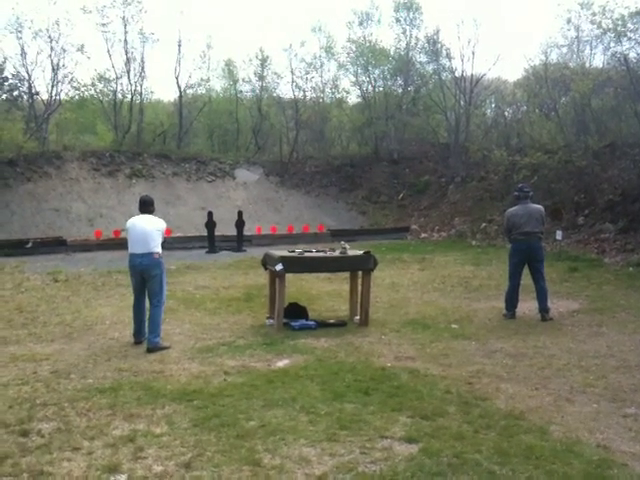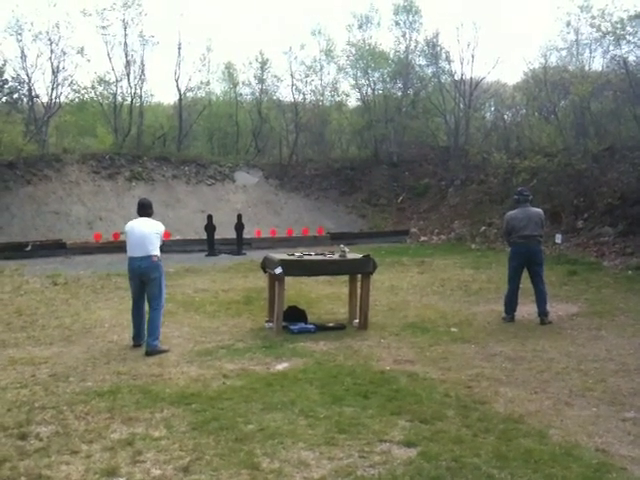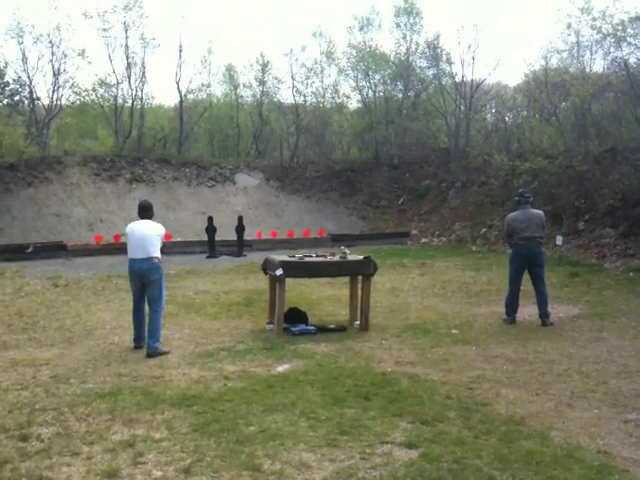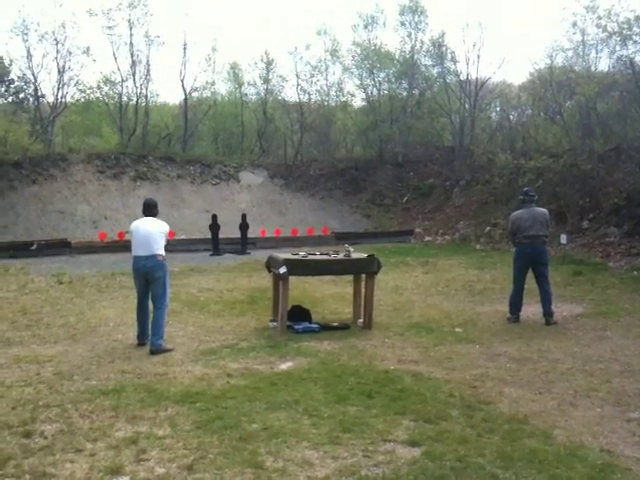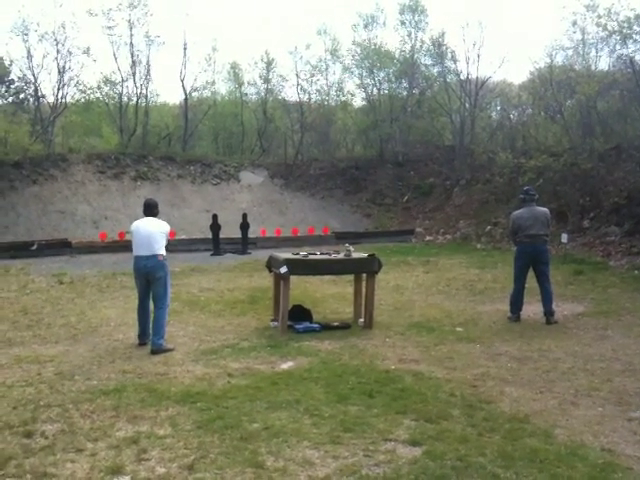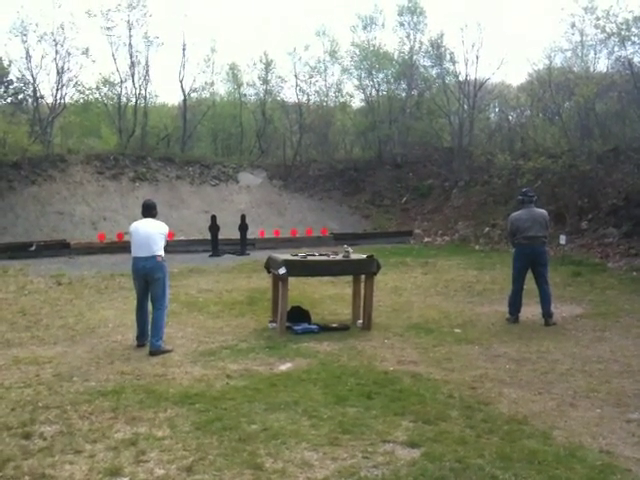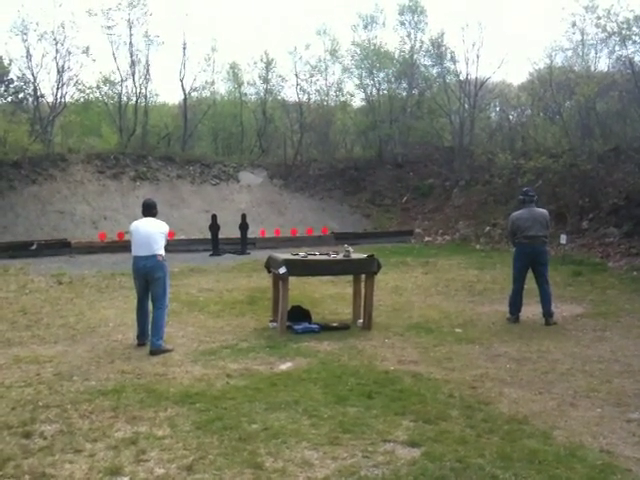
dt=0.3s
person 1, frame 1
left shoulder: (130, 223)
right shoulder: (160, 223)
left elbow: (131, 241)
left hip: (134, 261)
right hip: (153, 261)
left knee: (138, 299)
right knee: (156, 302)
left ankle: (139, 336)
right ankle: (153, 341)
person 1, frame 2
left shoulder: (129, 226)
right shoulder: (158, 226)
left elbow: (130, 244)
left hip: (133, 264)
right hip: (152, 264)
left knee: (137, 303)
right knee: (156, 305)
left ankle: (138, 338)
right ankle: (152, 345)
person 1, frame 3
left shoulder: (129, 228)
right shoulder: (159, 228)
left elbow: (130, 246)
left hip: (133, 266)
right hip: (152, 265)
left knee: (138, 304)
right knee: (156, 307)
left ankle: (139, 340)
right ankle: (153, 347)
person 1, frame 4
left shoulder: (134, 226)
right shoulder: (163, 226)
left elbow: (134, 244)
left hip: (138, 263)
right hip: (156, 263)
left knee: (142, 301)
right knee: (160, 304)
left ankle: (142, 337)
right ankle: (156, 344)
person 1, frame 5
left shoulder: (134, 226)
right shoulder: (164, 226)
left elbow: (135, 244)
left hip: (139, 263)
right hip: (157, 263)
left knee: (143, 301)
right knee: (161, 304)
left ankle: (143, 337)
right ankle: (157, 343)
person 1, frame 6
left shoulder: (133, 227)
right shoulder: (162, 227)
left elbow: (134, 245)
left hip: (137, 264)
right hip: (156, 264)
left knee: (141, 302)
right knee: (159, 305)
left ankle: (142, 338)
right ankle: (156, 345)
person 1, frame 7
left shoulder: (133, 226)
right shoulder: (163, 226)
left elbow: (134, 244)
left hip: (138, 263)
right hip: (156, 263)
left knee: (142, 301)
right knee: (160, 304)
left ankle: (142, 338)
right ankle: (156, 344)
person 2, frame 1
left shoulder: (510, 213)
right shoulder: (540, 210)
left elbow: (507, 232)
right elbow: (543, 228)
left hip: (518, 246)
right hip: (535, 245)
left knee: (514, 280)
right knee: (540, 280)
left ankle: (510, 311)
right ankle: (544, 312)
person 2, frame 2
left shoulder: (510, 216)
right shoulder: (539, 213)
left elbow: (506, 235)
right elbow: (542, 231)
left hip: (517, 250)
right hip: (535, 249)
left knee: (513, 283)
right knee: (539, 283)
left ankle: (509, 314)
right ankle: (543, 316)
person 2, frame 3
left shoulder: (511, 218)
right shoulder: (540, 215)
left elbow: (507, 237)
right elbow: (543, 233)
left hip: (518, 251)
right hip: (536, 250)
left knee: (514, 285)
right knee: (540, 285)
left ankle: (510, 316)
right ankle: (544, 317)
person 2, frame 4
left shoulder: (515, 216)
right shoulder: (545, 213)
left elbow: (511, 236)
right elbow: (547, 231)
left hip: (522, 250)
right hip: (540, 249)
left knee: (518, 283)
right knee: (544, 284)
left ankle: (514, 314)
right ankle: (548, 316)
person 2, frame 5
left shoulder: (515, 215)
right shoulder: (545, 213)
left elbow: (512, 235)
right elbow: (548, 231)
left hip: (523, 249)
right hip: (541, 248)
left knee: (519, 283)
right knee: (545, 283)
left ankle: (515, 314)
right ankle: (549, 315)
person 2, frame 6
left shoulder: (514, 217)
right shoulder: (544, 214)
left elbow: (510, 237)
right elbow: (547, 232)
left hip: (522, 251)
right hip: (539, 250)
left knee: (517, 284)
right knee: (543, 284)
left ankle: (513, 315)
right ankle: (548, 317)
person 2, frame 7
left shoulder: (515, 216)
right shoulder: (544, 214)
left elbow: (511, 236)
right elbow: (547, 232)
left hip: (522, 250)
right hip: (540, 249)
left knee: (518, 284)
right knee: (544, 284)
left ankle: (514, 315)
right ankle: (548, 316)
